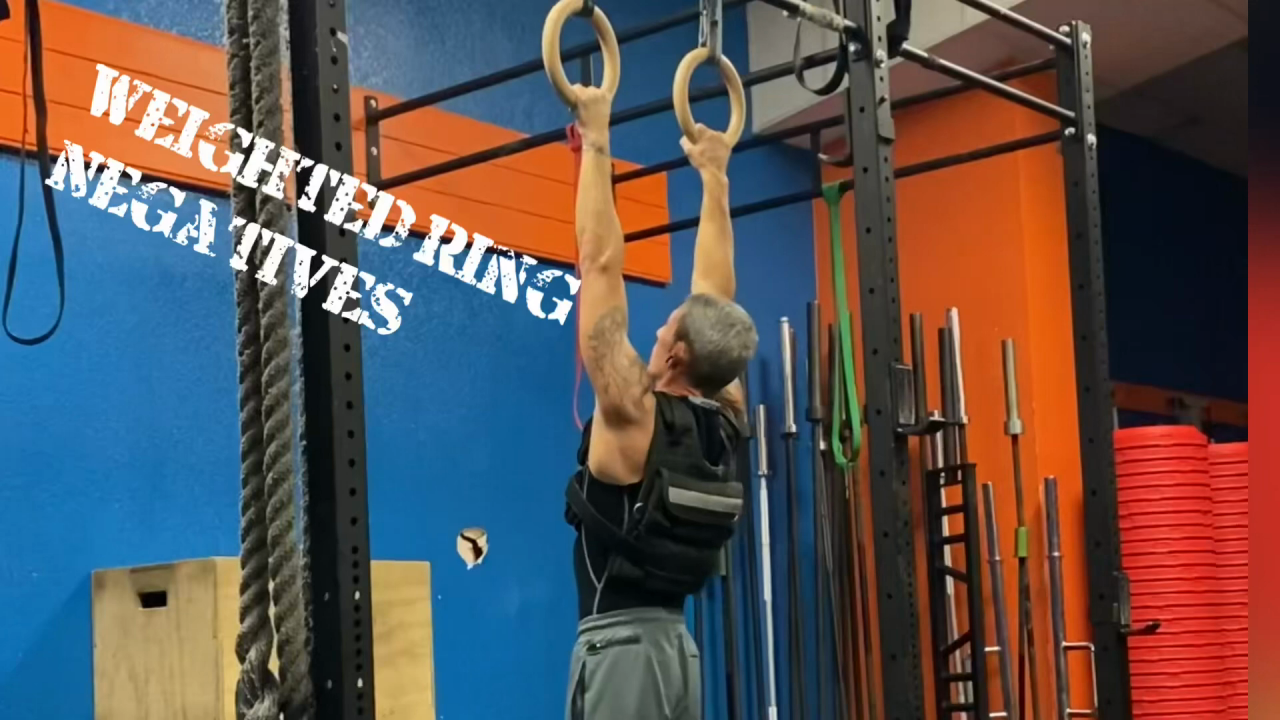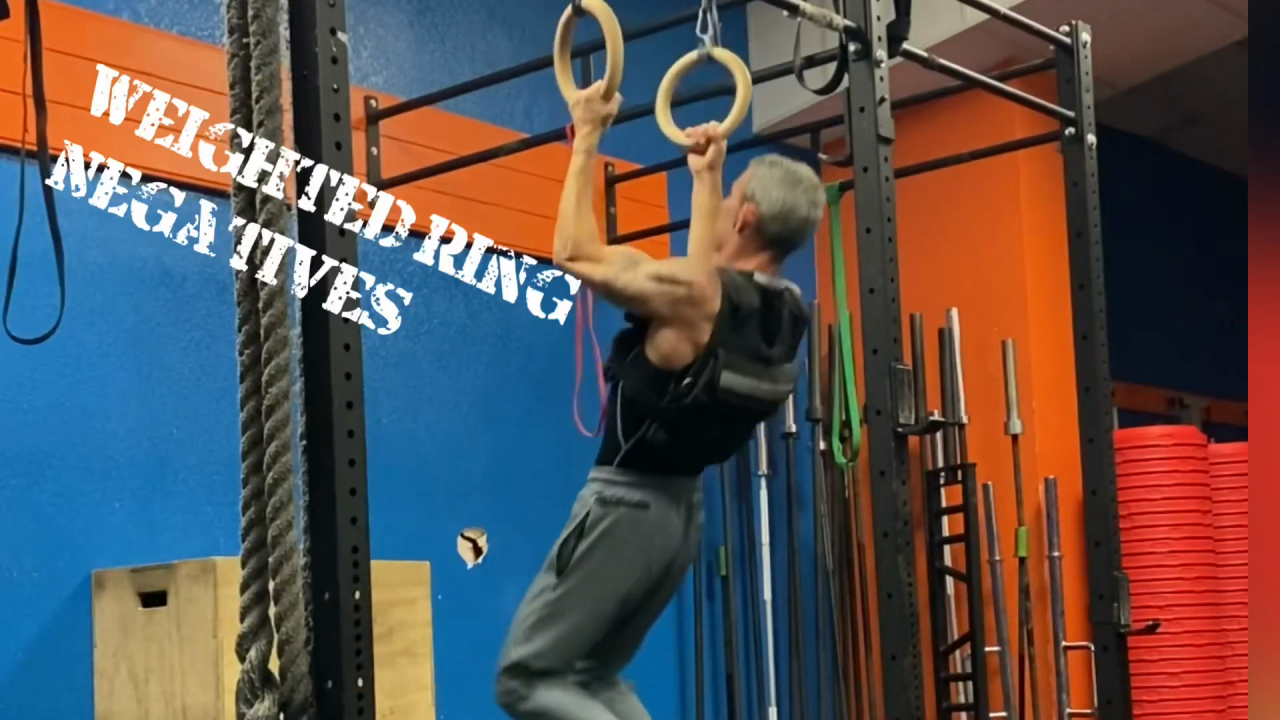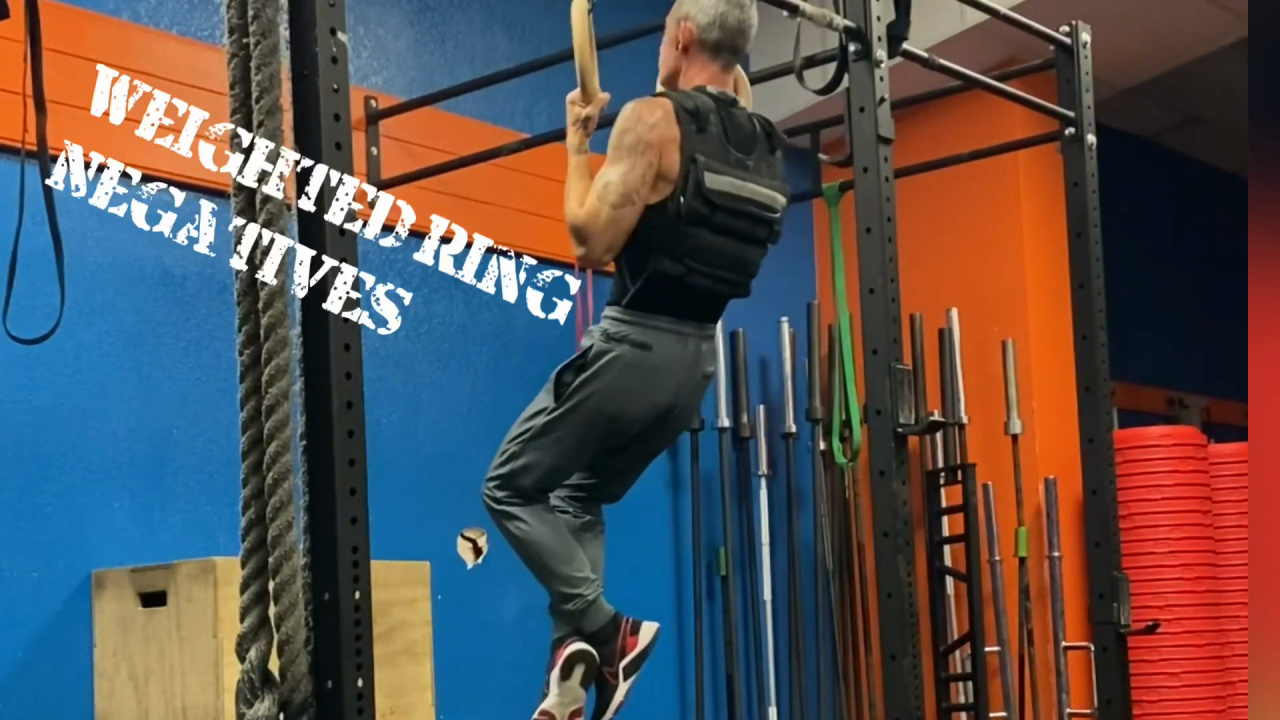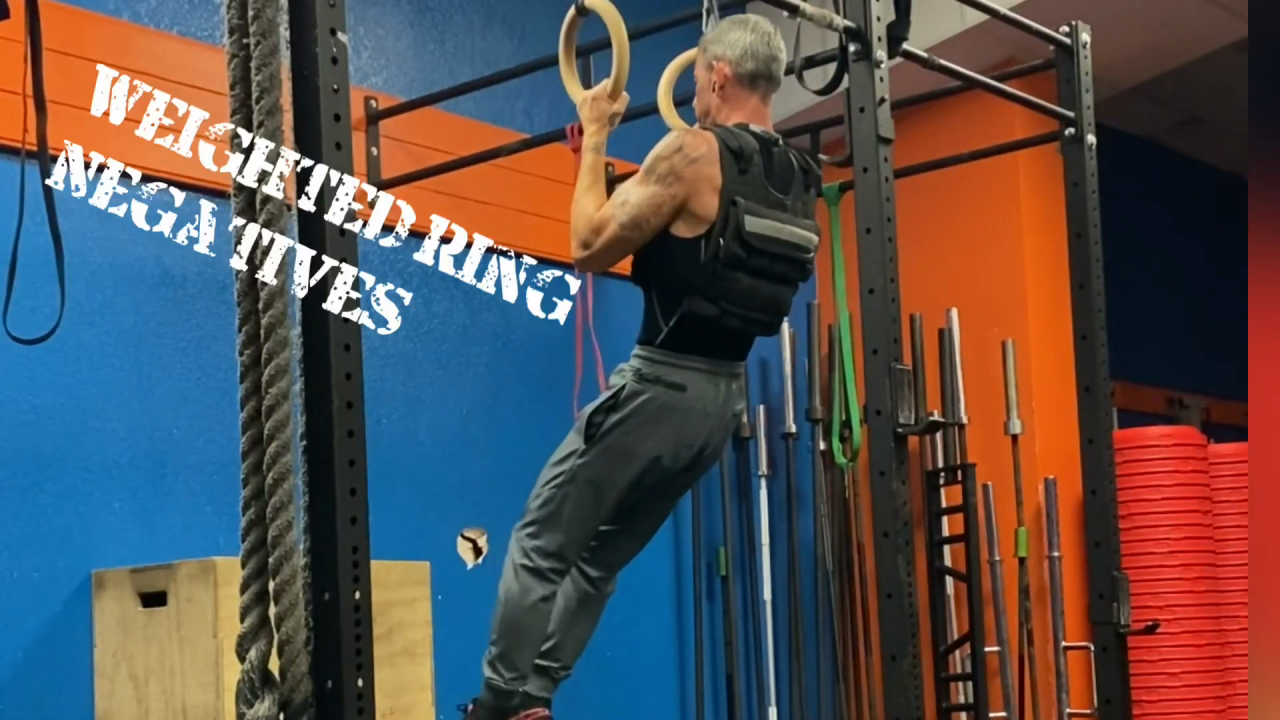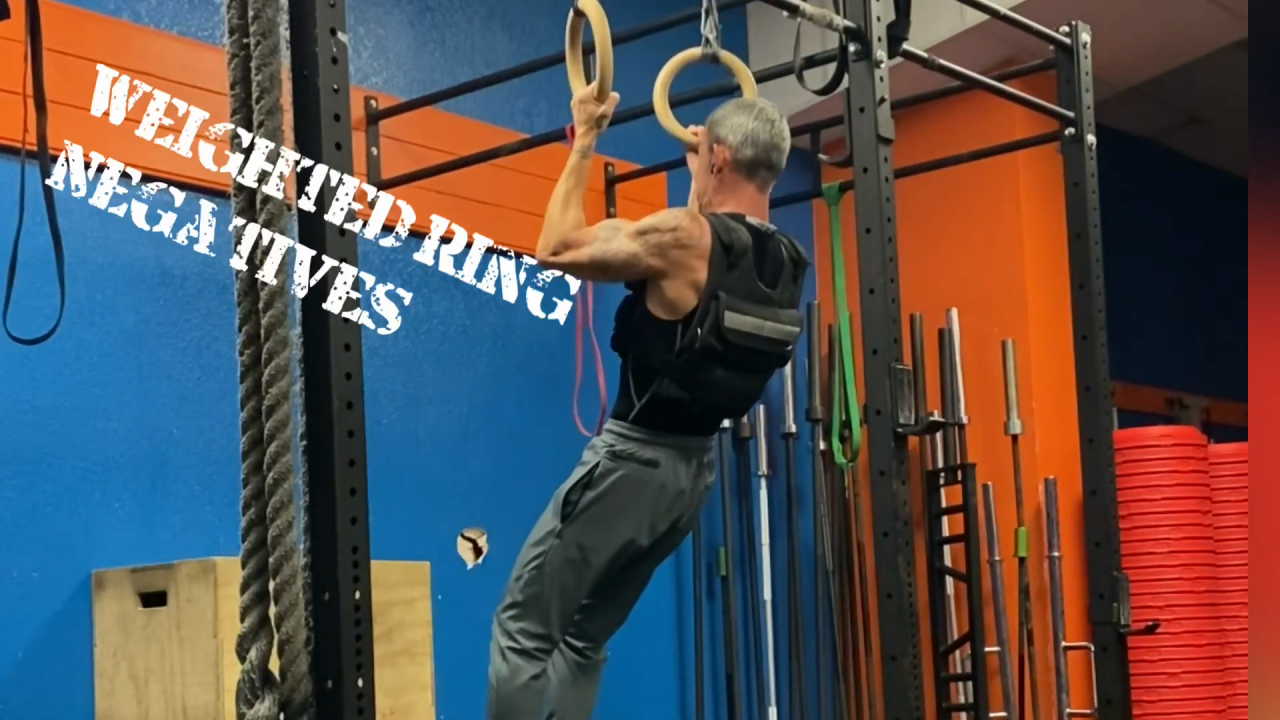
dt=1s
person 1, frame 1
left shoulder: (633, 417)
right shoulder: (726, 421)
left elbow: (600, 263)
right elbow: (716, 295)
left wrist: (596, 140)
right wrist: (714, 175)
left hip: (619, 649)
right hip: (675, 647)
person 1, frame 2
left shoulder: (698, 295)
right shoulder: (789, 312)
left elbow: (574, 253)
left wrist: (586, 138)
right wrist: (706, 175)
left hip: (625, 508)
right hip: (680, 513)
person 1, frame 3
left shoulder: (653, 118)
right shoulder: (762, 145)
left elbow: (592, 243)
left wrist: (577, 142)
left hip: (633, 346)
right hip: (694, 356)
left knee: (511, 488)
right knee: (578, 498)
left ankle: (602, 631)
right ankle: (580, 643)
person 1, frame 4
left shoulder: (693, 151)
right shoulder: (796, 180)
left elbow: (590, 247)
left wrist: (595, 138)
left hip: (661, 386)
right hip: (721, 394)
left knee: (540, 548)
right knee: (597, 556)
person 1, frame 5
left shoulder: (686, 236)
right shoulder: (785, 264)
left elbow: (555, 248)
left wrist: (584, 141)
right wrist: (698, 172)
left hip: (631, 461)
right hip: (692, 468)
left knee: (523, 630)
right knee: (582, 638)
